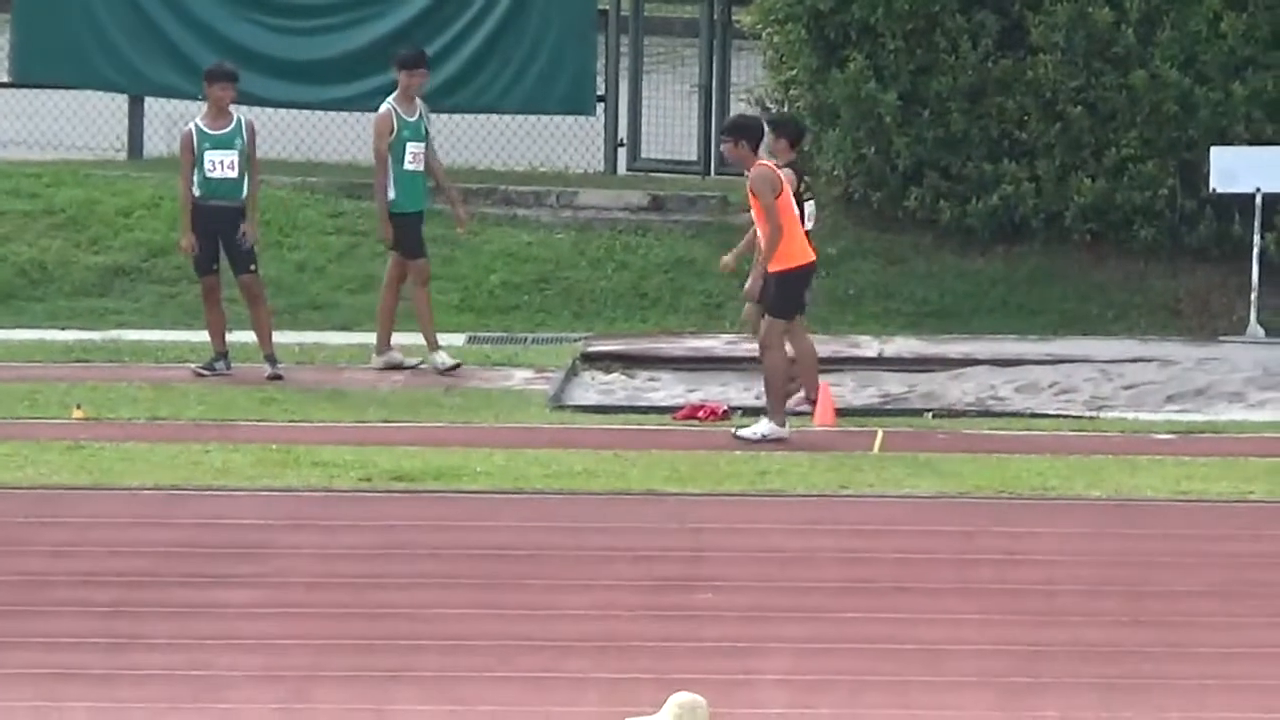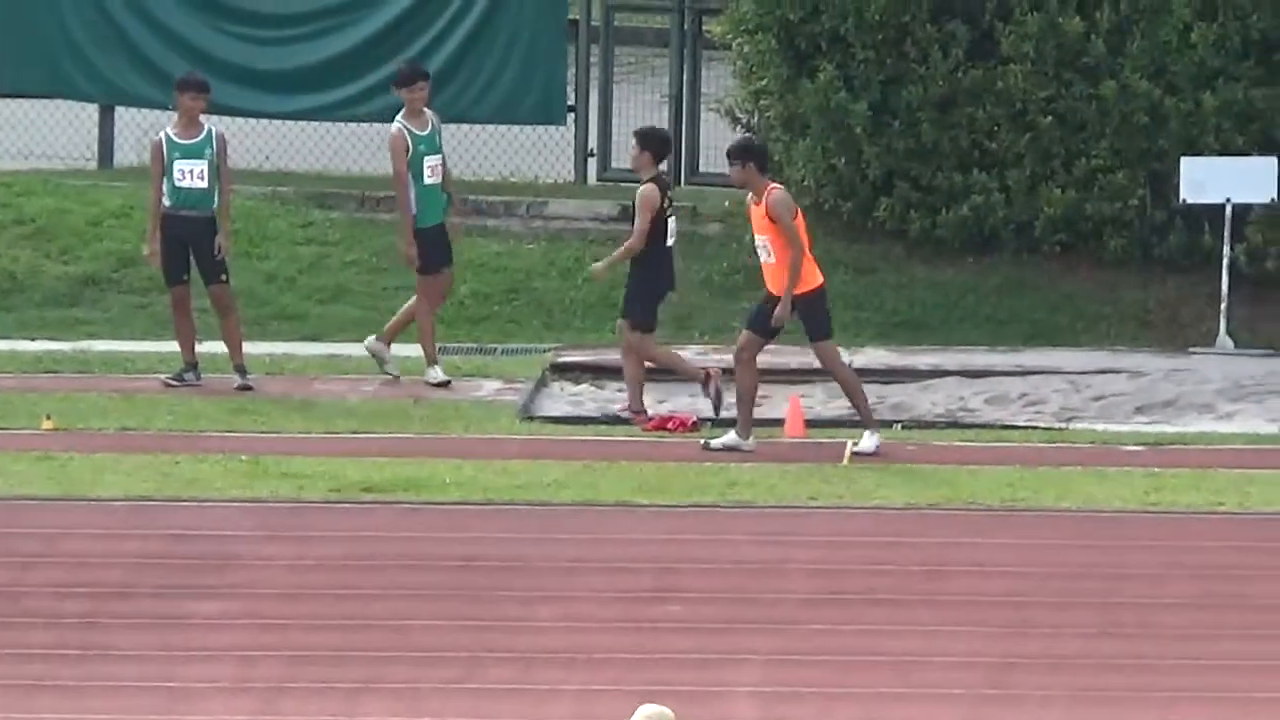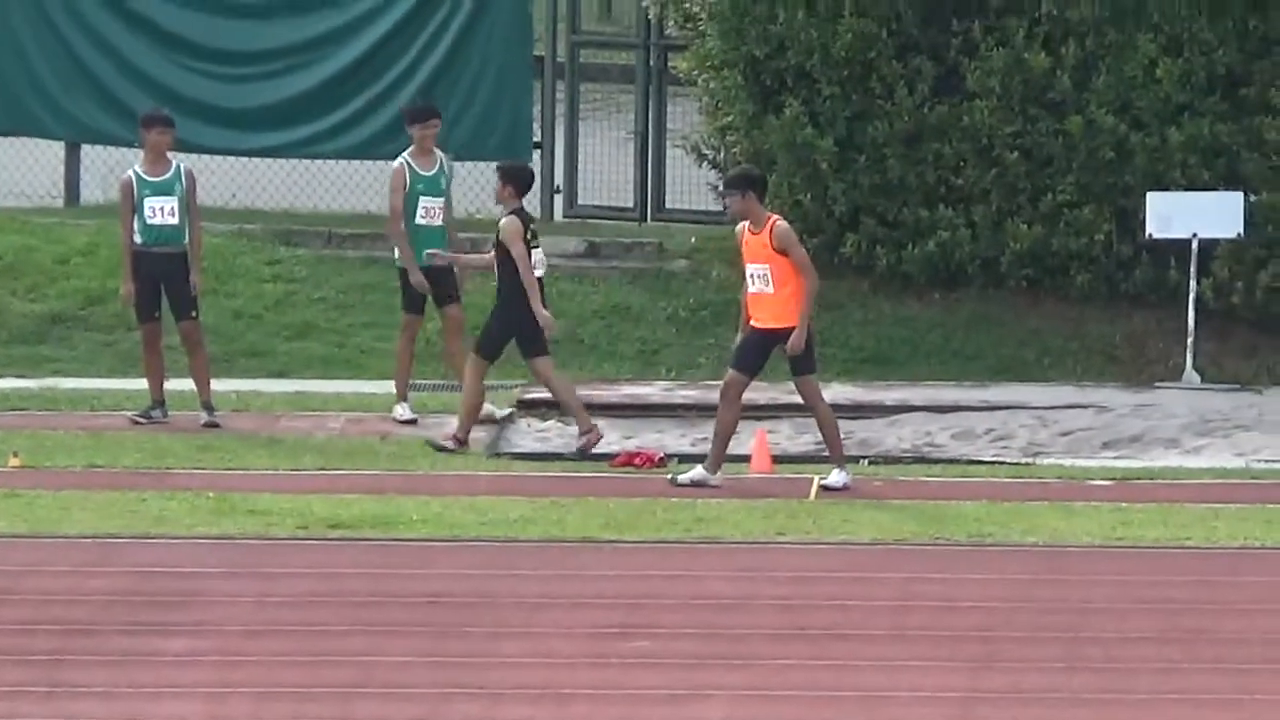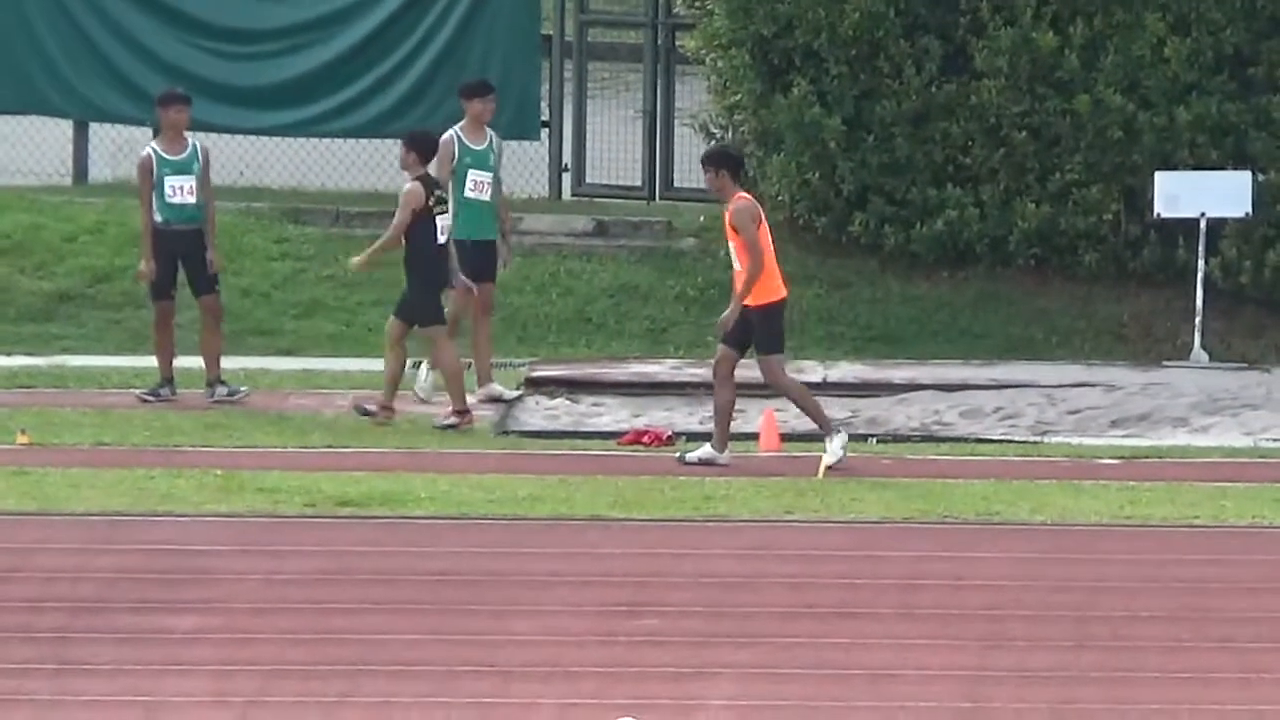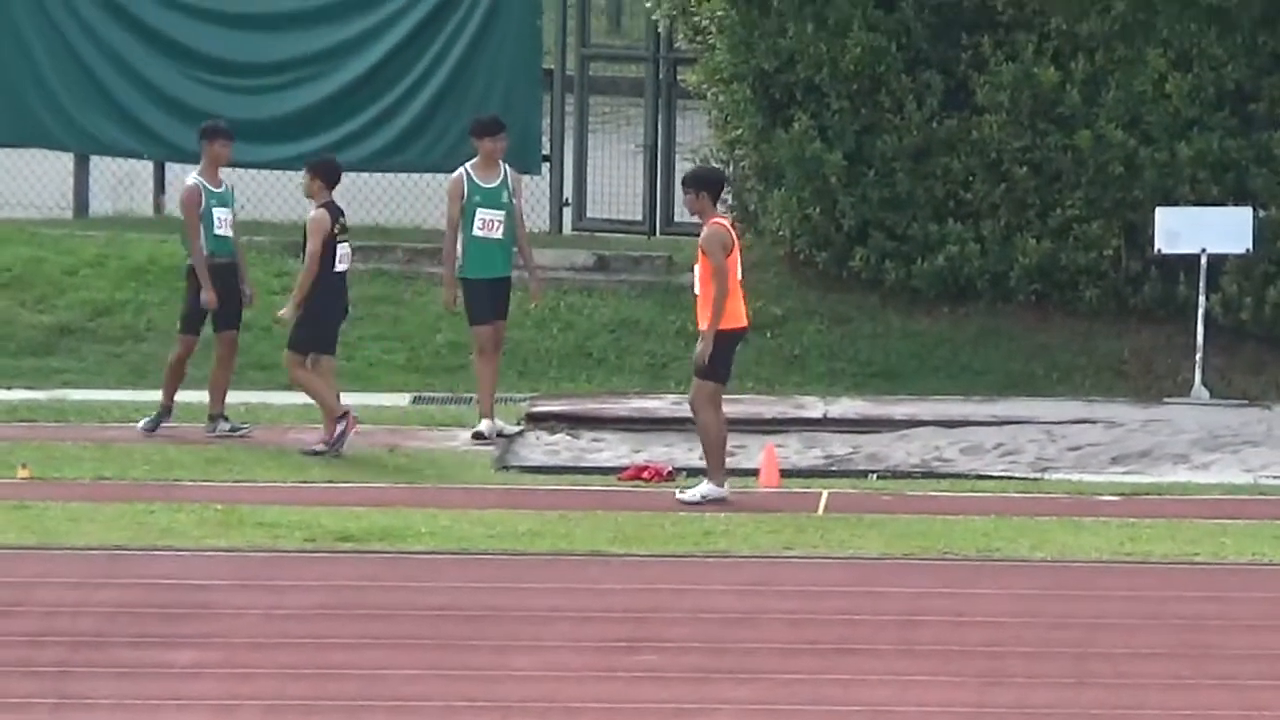
dt=0.4s
person 1, frame 1
left shoulder: (759, 175)
right shoulder: (762, 172)
left elbow: (776, 228)
left wrist: (757, 275)
right wrist: (758, 270)
left hip: (791, 265)
right hip: (787, 265)
left knee: (770, 340)
right knee: (774, 340)
left ankle: (776, 421)
right ankle: (775, 416)
person 1, frame 2
left shoulder: (777, 199)
right shoulder: (752, 200)
left elbow: (798, 251)
left wrist: (786, 302)
right wrist: (776, 296)
left hip: (807, 290)
right hip: (778, 291)
left knee: (830, 361)
right knee: (743, 352)
left ankle: (870, 429)
right ankle: (742, 433)
person 1, frame 3
left shoulder: (780, 230)
right shoulder: (741, 232)
left elbow: (810, 279)
left wrist: (801, 330)
right wrist: (742, 329)
left hip: (791, 327)
right hip: (759, 327)
left knee: (812, 397)
right knee: (730, 389)
left ankle: (840, 468)
right ankle: (711, 468)
person 1, frame 4
left shoulder: (741, 207)
right shoulder: (734, 207)
left elbow: (757, 262)
left wrist: (734, 306)
right wrist: (736, 304)
left hip: (766, 301)
right hip: (750, 303)
left knee: (774, 376)
right knee: (722, 366)
left ankle: (833, 433)
right ankle: (718, 447)
person 1, frame 5
left shoulder: (712, 233)
right shoulder: (721, 228)
left elbow: (722, 288)
left wrist: (707, 338)
left hip: (722, 328)
right hip: (724, 327)
left knee: (700, 402)
right knee: (709, 404)
left ankle: (716, 481)
right ankle: (715, 481)
person 2, frame 1
left shoulder: (421, 109)
right shoulder: (387, 114)
left elbow: (430, 158)
right elbow: (380, 169)
left wrist: (454, 201)
right wrist: (383, 217)
left hip: (416, 204)
right hip: (399, 207)
left knee: (396, 277)
right knee: (420, 275)
left ankle: (383, 350)
right ankle: (434, 350)
person 2, frame 2
left shoulder: (433, 119)
right shoulder: (399, 133)
right elbow: (400, 189)
left wrist: (453, 206)
right wrist: (407, 238)
left hip: (438, 217)
right hip: (419, 222)
left knee: (442, 287)
right knee: (429, 290)
left ankle: (382, 340)
right ankle: (431, 364)
person 2, frame 3
left shoulder: (444, 163)
right shoulder: (401, 169)
right elbow: (395, 224)
right wrist: (411, 268)
right hip: (413, 261)
left knee: (455, 325)
right knee: (410, 328)
right ankle: (401, 400)
person 2, frame 4
left shoulder: (494, 141)
right shoulder: (451, 141)
right elbow: (440, 191)
left wrist: (506, 237)
left hip: (487, 235)
right hip: (459, 234)
left knee: (485, 306)
right knee: (459, 305)
left ankle: (485, 383)
right ankle: (430, 367)
person 2, frame 5
left shoulder: (512, 178)
right shoulder: (461, 179)
left elbow: (518, 227)
right elbow: (452, 232)
left wrist: (532, 273)
right wrist: (449, 281)
left hip: (502, 272)
right hip: (472, 273)
left knee: (496, 343)
right knee: (483, 344)
left ankle: (489, 416)
right ankle: (486, 418)
person 3, frame 1
left shoulder: (245, 127)
right shoulder: (192, 133)
left elbow: (252, 175)
right elbow: (186, 183)
left wrist: (251, 219)
right wrist: (185, 230)
left hip: (234, 213)
right hip: (203, 214)
left knee: (251, 285)
right knee: (209, 288)
left ankle: (270, 358)
right ankle: (221, 356)
person 3, frame 2
left shoulder: (216, 137)
right shoulder: (162, 141)
left elbow: (224, 188)
right elbow: (156, 192)
left wrist: (224, 231)
right wrist: (151, 237)
left hip: (205, 223)
right hip: (173, 224)
left knee: (222, 296)
right knee: (179, 298)
left ankle: (240, 368)
right ankle: (190, 367)
person 3, frame 3
left shoulder: (184, 174)
right shoulder: (131, 180)
left elbow: (194, 223)
right elbow: (126, 231)
left wrist: (196, 268)
right wrist: (126, 277)
left hip: (177, 260)
right hip: (145, 261)
left knee: (192, 333)
right knee: (150, 335)
left ankle: (207, 405)
right ankle: (158, 404)
person 3, frame 4
left shoulder: (200, 152)
right shoulder: (149, 157)
left elbow: (207, 200)
right elbow: (146, 209)
left wrist: (212, 245)
right wrist: (146, 255)
left hip: (194, 237)
right hip: (164, 238)
left knee: (212, 309)
right knee: (163, 313)
left ankle: (215, 383)
right ankle: (166, 382)
person 3, frame 5
left shoulder: (227, 188)
right shoulder: (192, 188)
right elbow: (194, 241)
left wrist: (245, 280)
right wrist: (205, 286)
left hip: (228, 272)
right hip: (203, 271)
left knee: (228, 345)
right knee: (186, 345)
left ankle: (216, 418)
right ankle: (164, 409)
person 4, frame 1
left shoulder: (785, 175)
right shoulder: (796, 172)
left wrist: (735, 256)
right knee: (752, 317)
left ankle: (809, 395)
right ankle: (795, 385)
person 4, frame 2
left shoulder: (647, 191)
right shoulder: (660, 186)
left elbow: (637, 243)
left wrist: (606, 264)
left hip: (649, 276)
right hip: (647, 275)
left knee: (641, 345)
right knee: (626, 338)
left ankle: (704, 377)
right ankle: (635, 406)
person 4, frame 3
left shoulder: (509, 223)
right shoulder: (523, 220)
left elbow: (523, 268)
right elbow: (493, 259)
left wrist: (539, 309)
right wrist: (451, 258)
left hip: (511, 310)
right hip: (525, 310)
left knee: (474, 367)
right knee: (545, 372)
left ankle: (459, 438)
right ankle: (587, 429)
person 4, frame 4
left shoulder: (413, 189)
right shoulder: (432, 186)
left elbow: (393, 236)
right elbow: (441, 235)
left wrist: (363, 259)
right wrist: (455, 273)
left hip: (424, 277)
right hip: (431, 273)
left knee: (439, 341)
right knee: (393, 334)
left ankle: (460, 409)
right ankle: (384, 405)
person 4, frame 5
left shoulder: (318, 216)
right shoulder: (337, 213)
left elbow: (311, 265)
left wrist: (291, 305)
left hip: (319, 304)
right hip: (334, 302)
left knee: (294, 365)
right knee: (322, 368)
left ankle: (341, 416)
right ankle: (331, 436)
